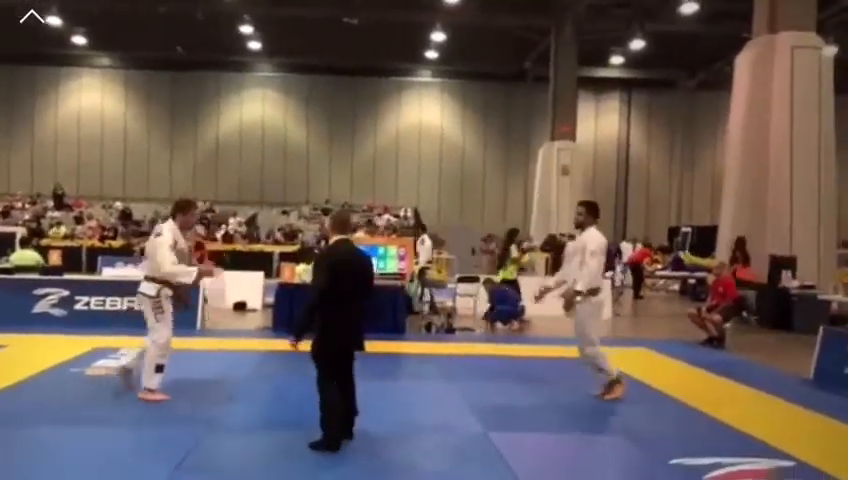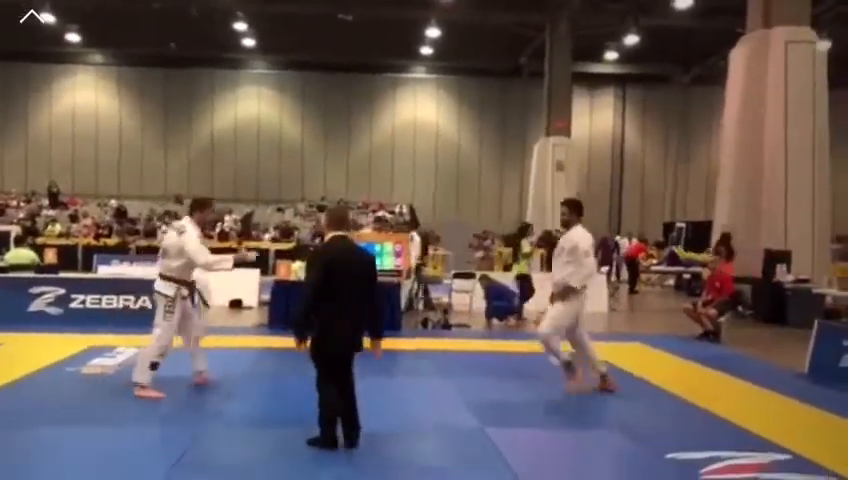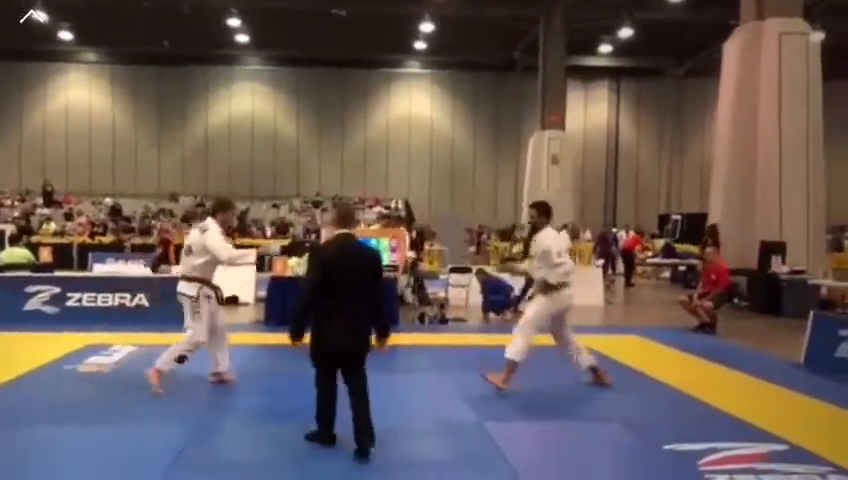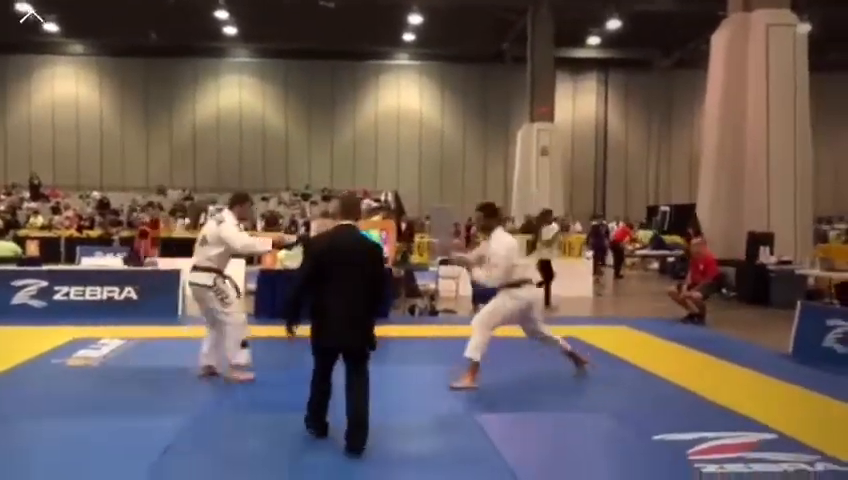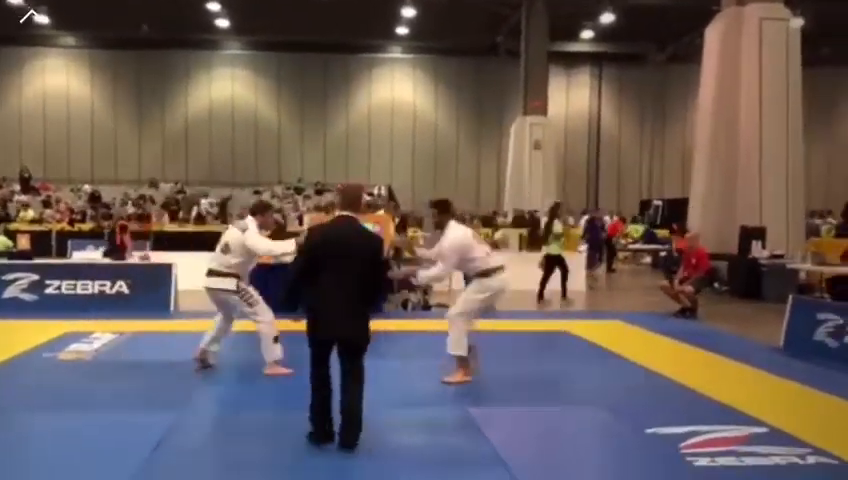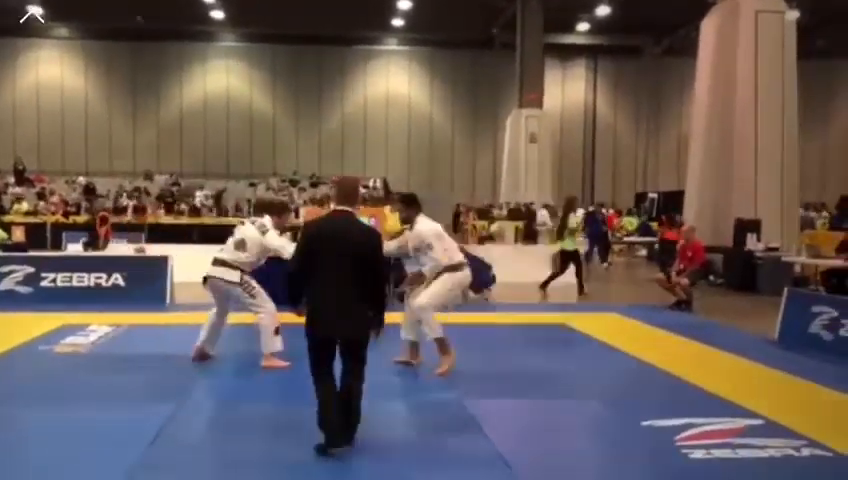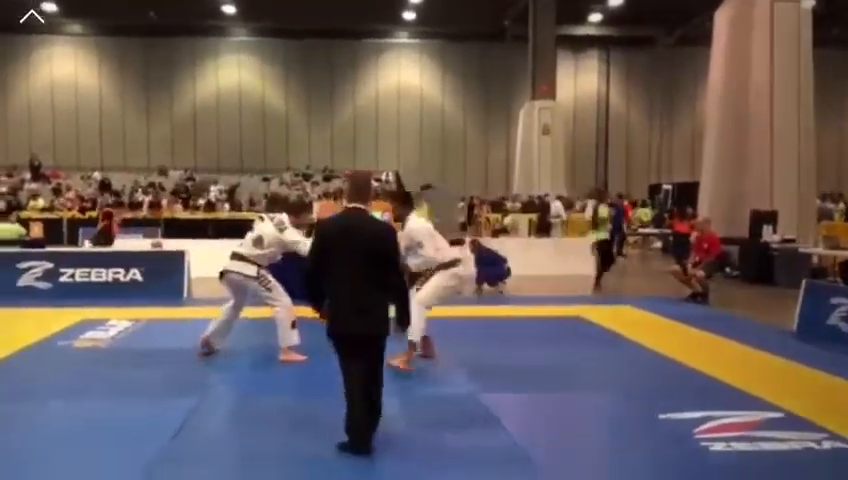
dt=0.2s
person 1, frame 1
left shoulder: (327, 256)
right shoulder: (363, 258)
left elbow: (317, 297)
right elbow: (367, 294)
left wrist: (299, 332)
left hip: (329, 331)
right hip: (351, 330)
left knee: (328, 381)
right knee: (345, 378)
left ankle: (331, 438)
right ankle: (346, 427)
person 1, frame 2
left shoulder: (320, 254)
right shoulder: (365, 256)
left elbow: (311, 295)
right elbow: (372, 297)
left wrist: (301, 331)
right wrist: (375, 332)
left hip: (326, 331)
right hip: (352, 330)
left knee: (327, 381)
right knee: (345, 378)
left ankle: (328, 436)
right ankle: (351, 433)
person 1, frame 3
left shoulder: (321, 252)
right shoulder: (371, 254)
left elbow: (309, 294)
right elbow: (378, 296)
left wrist: (297, 329)
right wrist: (382, 329)
left hip: (328, 331)
right hip: (359, 332)
left knee: (326, 381)
right knee: (357, 384)
left ankle: (325, 433)
right ankle: (364, 442)
person 1, frame 4
left shoulder: (318, 243)
right shoulder: (372, 248)
left elbow: (303, 283)
right elbow: (379, 290)
left wrist: (291, 316)
right wrist: (368, 318)
left hip: (326, 323)
right hip: (359, 326)
left knee: (322, 373)
right knee: (357, 380)
left ankle: (317, 423)
right ankle: (356, 440)
person 1, frame 5
left shoulder: (316, 234)
right shoulder: (372, 240)
left elbow: (298, 272)
right elbow: (379, 283)
left wrist: (293, 301)
left hip: (321, 316)
right hip: (356, 319)
left knee: (319, 370)
right knee: (352, 375)
left ankle: (322, 430)
right ankle: (349, 435)
person 1, frame 6
left shoulder: (312, 229)
right shoulder: (370, 235)
left elbow: (296, 269)
right elbow: (379, 280)
left wrist: (297, 299)
right wrist: (377, 316)
left hip: (320, 315)
right hip: (356, 316)
left knee: (322, 372)
right knee: (353, 373)
left ankle: (332, 433)
right ankle: (346, 431)
person 1, frame 7
left shoulder: (326, 228)
right shoulder: (384, 230)
left elbow: (312, 270)
right elbow: (396, 276)
left wrist: (318, 302)
right wrist: (403, 314)
left hip: (342, 314)
right hip: (375, 315)
left knee: (353, 373)
right knee: (372, 372)
left ankle: (359, 436)
right ankle: (367, 428)
person 2, frame 1
left shoulder: (594, 239)
right shoulder: (582, 239)
left elbow: (591, 268)
right elbow: (571, 270)
left wrist: (575, 291)
right wrist: (549, 287)
left hip: (587, 300)
right hip: (579, 299)
left knee: (589, 346)
right knee: (586, 346)
left ankle: (616, 382)
right ankle: (610, 382)
person 2, frame 2
left shoulder: (580, 237)
right shoulder: (568, 237)
left elbow: (589, 267)
left wrist: (569, 287)
right wrist: (556, 290)
left hip: (572, 296)
right hip: (565, 296)
left knee: (546, 332)
right knee: (579, 340)
left ankle: (571, 371)
right ankle: (605, 380)
person 2, frame 3
left shoulder: (550, 239)
right shoulder: (541, 238)
left elbow: (567, 267)
right elbow: (539, 267)
left wrist: (548, 282)
left hip: (552, 295)
right hip: (556, 294)
left knee: (524, 329)
right knee: (564, 337)
left ankle: (505, 377)
right ankle: (598, 373)
person 2, frame 4
left shoulder: (498, 244)
right shoulder: (492, 240)
left elbow: (493, 278)
right elbow: (474, 258)
left wrist: (473, 273)
right wrist: (459, 258)
left hip: (515, 292)
right hip: (527, 291)
left knee: (481, 324)
right knee: (537, 329)
left ankle: (470, 377)
right ankle: (576, 357)
person 2, frame 5
left shoulder: (454, 238)
right shoulder: (456, 231)
left elbow: (441, 271)
right elbow: (435, 254)
left wrist: (412, 273)
left hip: (489, 280)
right hip: (494, 277)
left knee: (456, 317)
right knee: (463, 315)
left ankle: (463, 370)
right ankle: (468, 351)
person 2, frame 6
left shoulder: (425, 230)
right shoulder: (414, 230)
left elbow: (438, 260)
right elbow: (394, 246)
left wrist: (419, 275)
left hip: (456, 274)
right hip: (445, 273)
left knee: (421, 306)
right knee: (412, 305)
left ankle: (446, 353)
right ankle: (412, 354)
person 2, frame 7
left shoulder: (416, 227)
right shoulder: (407, 228)
left elbow: (429, 257)
left wrist: (408, 267)
left hip: (450, 271)
right hip: (440, 271)
left knee: (418, 304)
right knee: (415, 302)
left ankle: (408, 358)
right ankle: (427, 348)
person 3, frame 1
left shoulder: (174, 233)
right shoulder: (166, 236)
right elbow: (168, 268)
left wrist: (199, 270)
right wrist: (198, 271)
left hip: (160, 291)
right hip: (155, 292)
left knee: (157, 337)
right knee: (161, 339)
left ankle: (130, 368)
right ankle: (149, 388)
person 3, frame 2
left shoulder: (183, 227)
right shoulder: (189, 234)
right elbow: (204, 260)
right wrist: (235, 258)
left hip: (178, 288)
right hip: (171, 291)
left knee: (195, 330)
right knee: (162, 337)
left ankle: (200, 373)
right ankle: (141, 384)
person 3, frame 3
left shoulder: (204, 229)
right shoulder: (211, 233)
right elbow: (228, 255)
left hip: (200, 288)
right hip: (194, 290)
left knee: (217, 331)
right knee: (196, 337)
left ankle: (219, 372)
right ankle: (157, 371)
person 3, frame 4
left shoulder: (221, 221)
right shoulder: (226, 224)
right elbow: (243, 244)
right wrist: (272, 242)
left hip: (201, 277)
right hip: (208, 279)
left knee: (215, 323)
right knee: (236, 320)
left ankle: (207, 364)
right ankle: (236, 368)
person 3, frame 5
left shoulder: (241, 228)
right shoulder: (250, 233)
right elbow: (268, 249)
right wrist: (295, 244)
left hip: (213, 281)
right hip: (228, 284)
left knee: (226, 318)
right knee: (265, 317)
left ankle: (204, 353)
right ankle: (273, 364)
person 3, frame 6
left shoulder: (252, 223)
right shoulder: (268, 233)
right elbow: (290, 251)
left hip: (215, 272)
right hip: (232, 275)
left knee: (220, 310)
right knee: (266, 309)
left ankle: (202, 349)
right ankle: (269, 356)
person 3, frame 7
left shoulder: (269, 218)
right shoulder: (285, 231)
right elbow: (308, 248)
left hip: (232, 267)
right hip: (250, 270)
left knee: (235, 305)
right knee: (283, 303)
left ankle: (209, 341)
right ankle: (287, 351)
